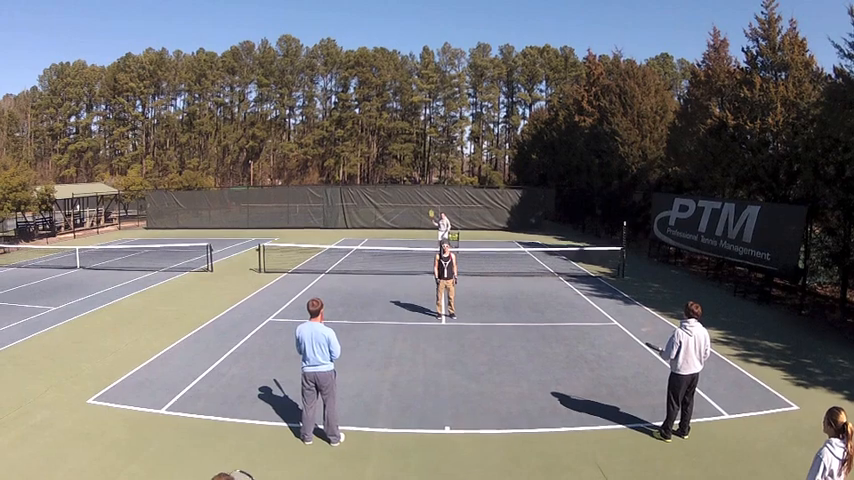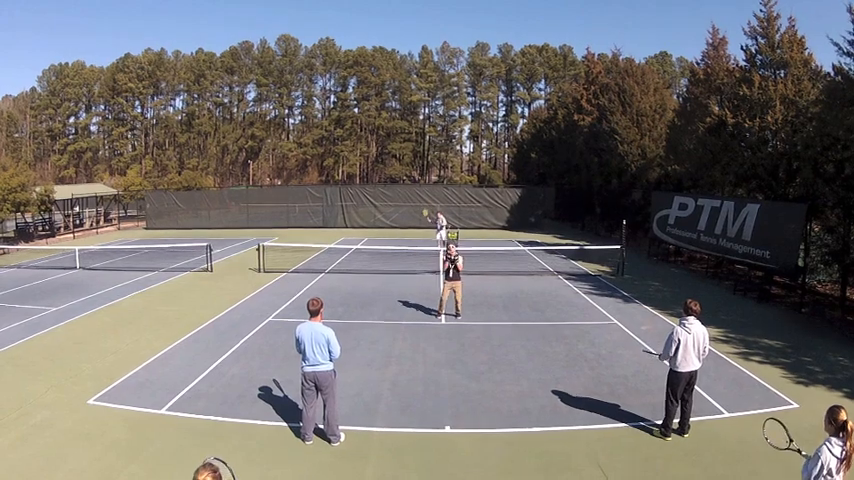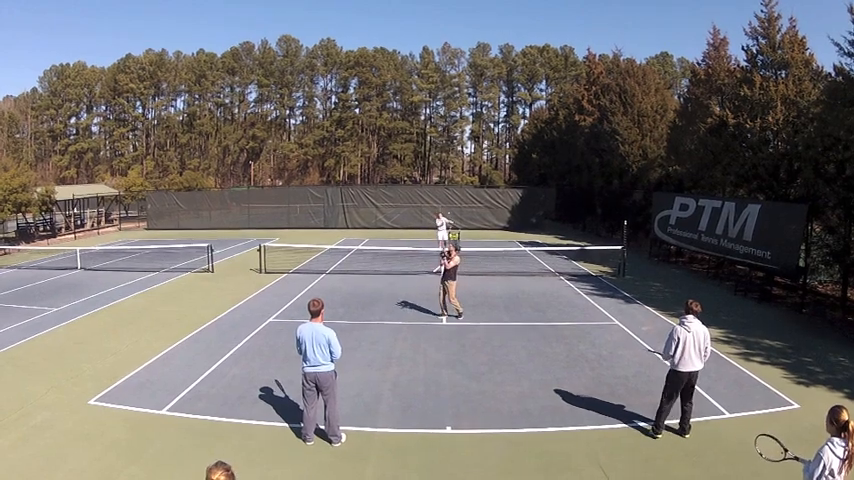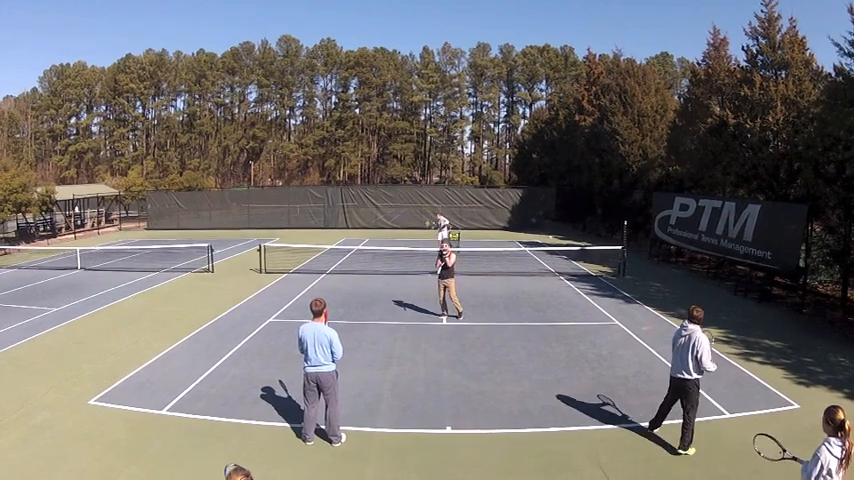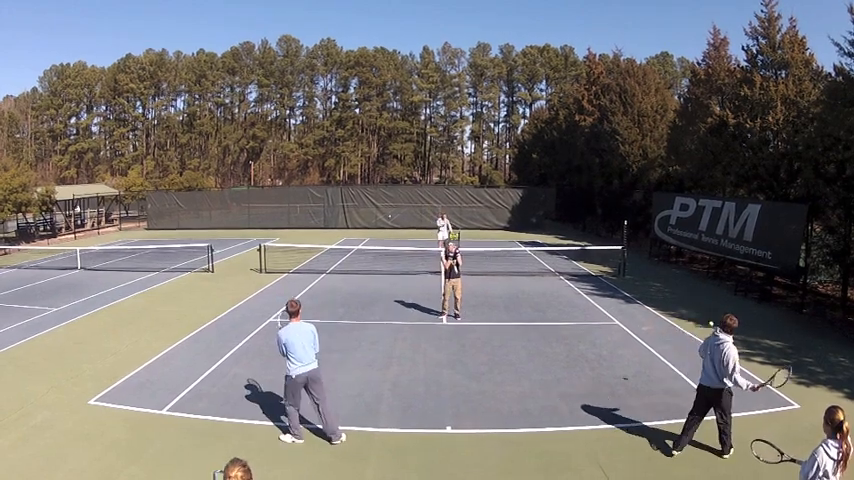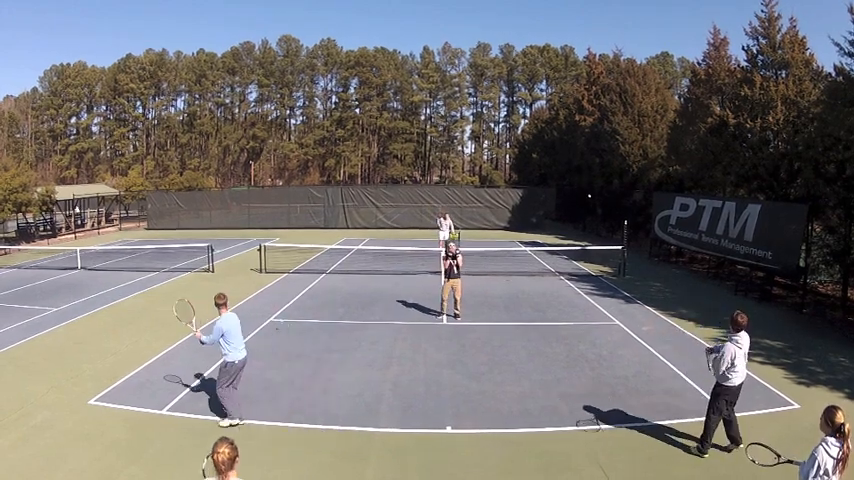
dt=0.7s
person 1, frame 1
left shoulder: (300, 329)
right shoulder: (328, 332)
left elbow: (299, 350)
right elbow: (336, 355)
left hip: (308, 372)
right hip: (325, 372)
left knee: (308, 405)
right knee: (330, 406)
left ankle: (307, 436)
right ankle: (334, 437)
person 1, frame 2
left shoulder: (300, 329)
right shoulder: (327, 331)
left elbow: (299, 350)
right elbow: (335, 355)
left hip: (307, 372)
right hip: (325, 372)
left knee: (308, 405)
right knee: (330, 405)
left ankle: (307, 435)
right ankle: (334, 437)
person 1, frame 3
left shoulder: (300, 330)
right shoulder: (328, 332)
left elbow: (299, 351)
right elbow: (337, 355)
left hip: (308, 372)
right hip: (326, 373)
left knee: (309, 405)
right knee: (331, 406)
left ankle: (308, 436)
right ankle: (335, 438)
person 1, frame 4
left shoulder: (303, 329)
right shoulder: (330, 332)
left elbow: (302, 350)
right elbow: (338, 356)
left hip: (309, 372)
right hip: (327, 373)
left knee: (310, 406)
right knee: (332, 406)
left ankle: (308, 436)
right ankle: (335, 437)
person 1, frame 5
left shoulder: (282, 333)
right shoulder: (310, 328)
left elbow: (283, 353)
right elbow: (316, 349)
left hip: (295, 374)
right hip: (313, 370)
left knee: (291, 405)
right knee: (321, 403)
left ankle: (295, 435)
right ankle: (335, 435)
person 1, frame 6
left shoulder: (221, 323)
right shoulder: (233, 316)
left elbow: (211, 341)
left wrist: (200, 337)
right wrist: (204, 336)
left hip: (232, 361)
right hip: (242, 357)
left knee: (221, 388)
right knee: (231, 388)
left ankle: (233, 416)
right ankle: (237, 416)
person 2, frame 1
left shoulder: (679, 332)
right shoulder: (704, 332)
left elbow: (669, 355)
right elbow: (706, 354)
left wrist: (661, 353)
left hip: (680, 373)
right hip: (695, 373)
left knee: (673, 404)
right knee: (688, 402)
left ankle: (666, 433)
right ankle: (684, 430)
person 2, frame 2
left shoulder: (678, 330)
right shoulder: (702, 330)
left elbow: (668, 352)
right elbow: (705, 352)
left wrist: (661, 357)
left hip: (678, 371)
right hip: (694, 370)
left knee: (672, 401)
right knee: (687, 400)
left ankle: (666, 431)
right ankle: (684, 429)
person 2, frame 3
left shoulder: (678, 329)
right shoulder: (704, 330)
left elbow: (667, 352)
right elbow: (707, 353)
left wrist: (665, 357)
left hip: (678, 370)
right hip: (694, 371)
left knee: (667, 400)
right knee: (687, 401)
left ankle: (658, 429)
right ankle: (685, 429)
person 2, frame 4
left shoulder: (678, 333)
right shoulder: (700, 338)
right elbow: (705, 364)
right wrist: (713, 366)
left hip: (675, 376)
right hip: (690, 380)
left knee: (667, 402)
right knee: (689, 413)
left ankle: (654, 425)
right ankle: (684, 446)
person 2, frame 5
left shoulder: (710, 339)
right shoulder: (730, 350)
left elbow: (702, 353)
right elbow: (733, 376)
right wrist: (750, 386)
left hip: (704, 387)
right hip: (721, 390)
left knee: (694, 417)
right knee: (724, 421)
left ankle: (677, 446)
right ankle: (726, 449)
person 2, frame 6
left shoulder: (728, 347)
right shoulder: (745, 337)
left elbow: (718, 369)
left wrist: (715, 356)
right wrist: (714, 349)
left hip: (725, 385)
right hip: (738, 382)
left knee: (713, 416)
right knee: (728, 412)
left ankle: (703, 448)
right ankle: (736, 441)
